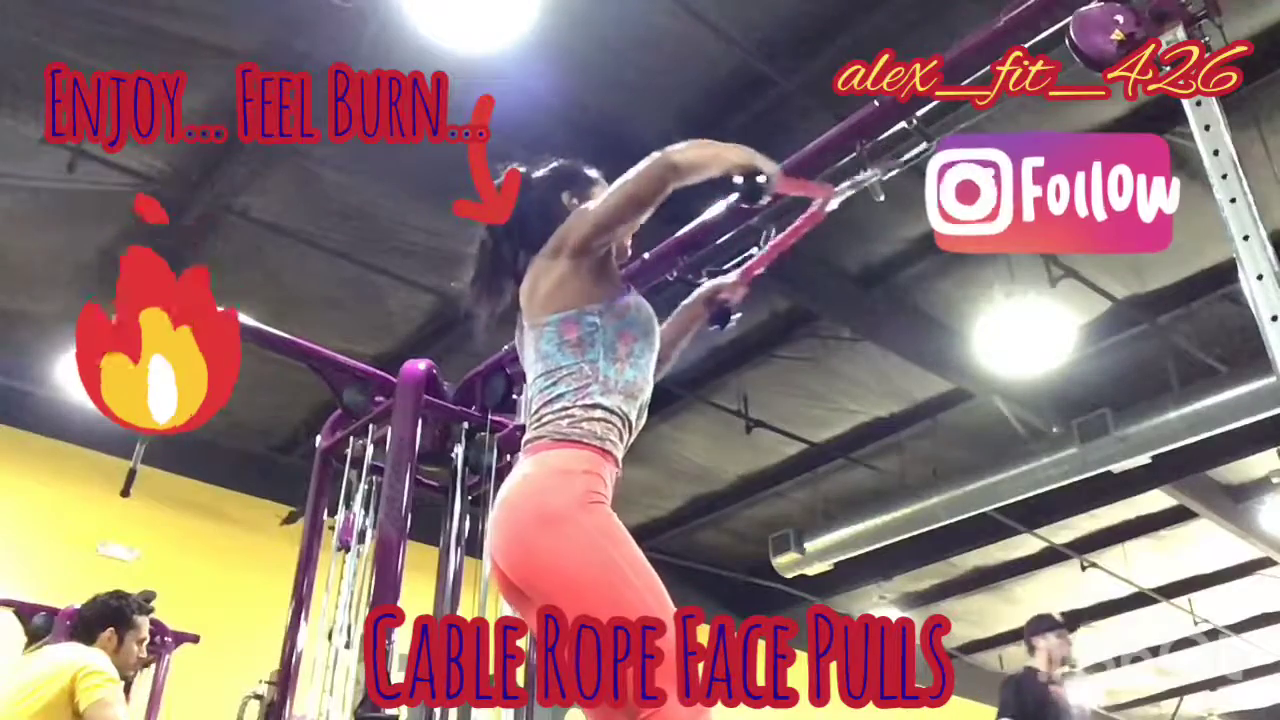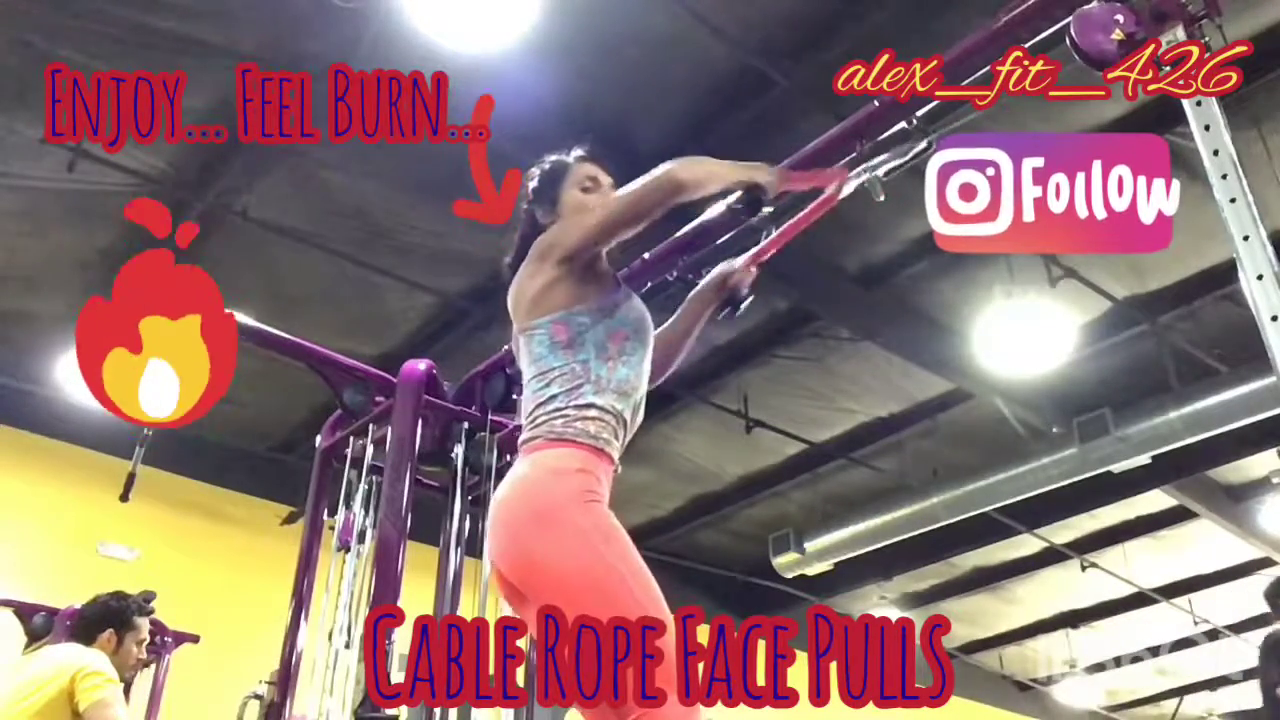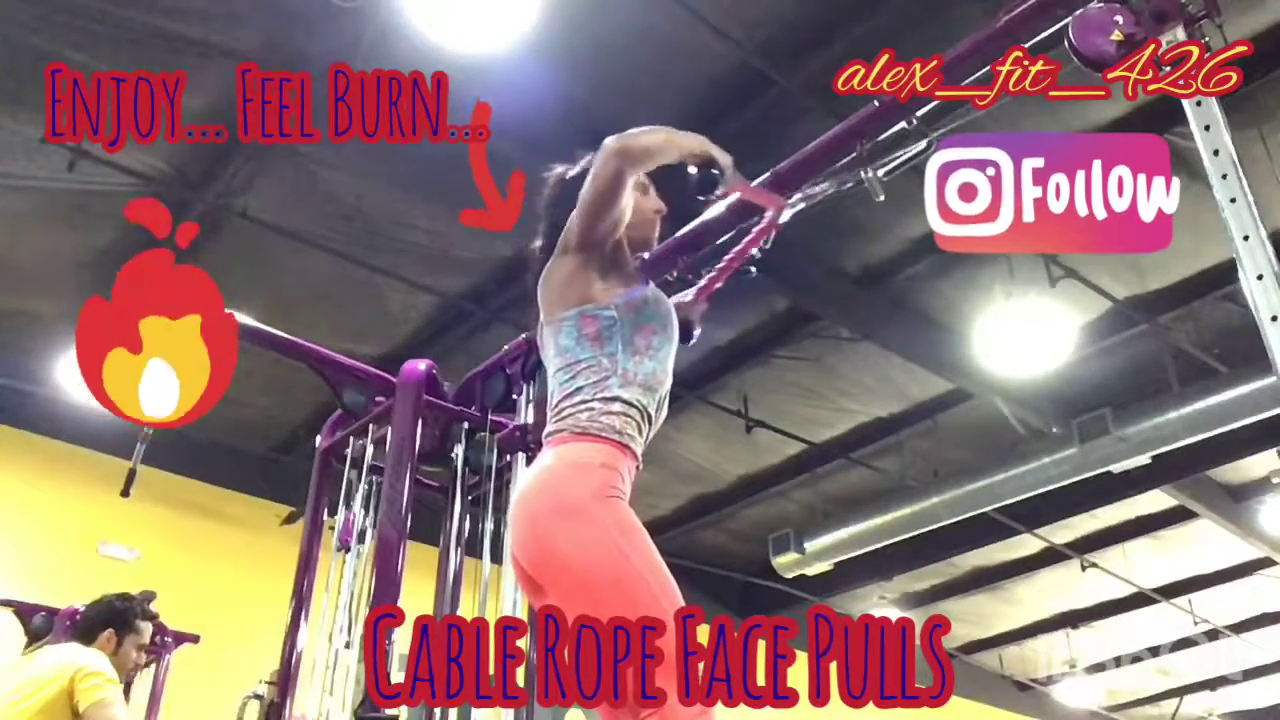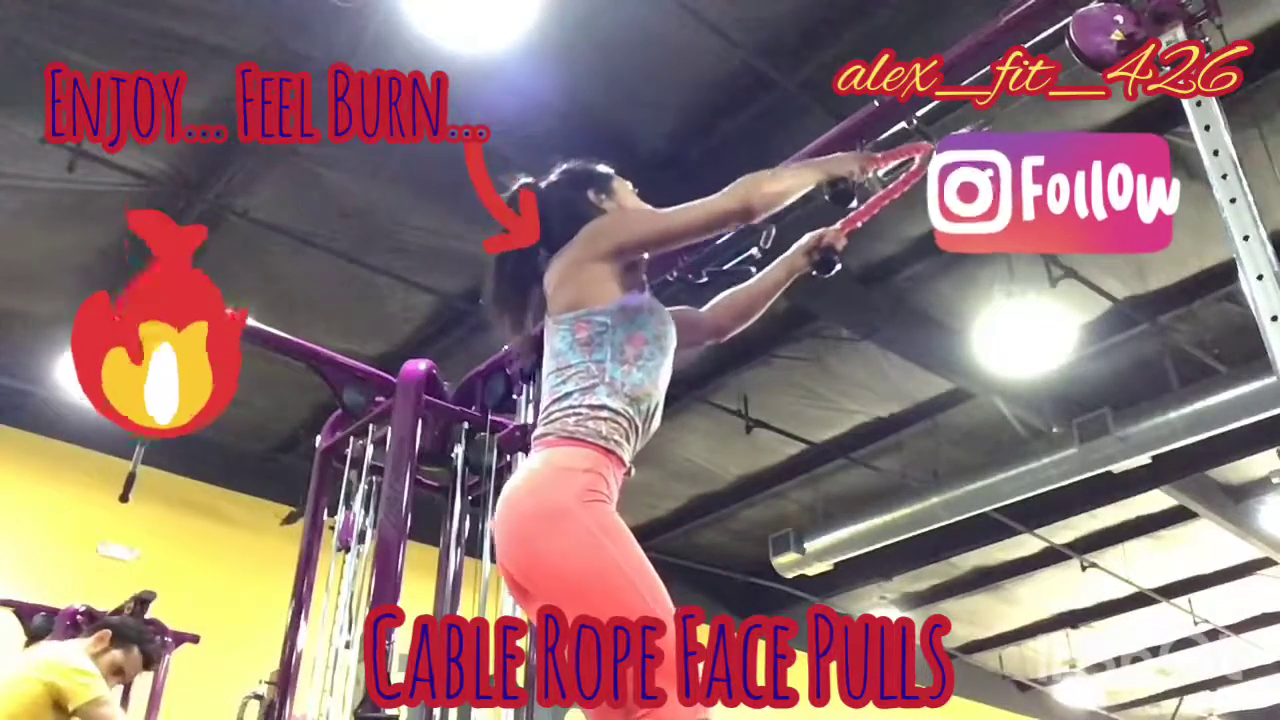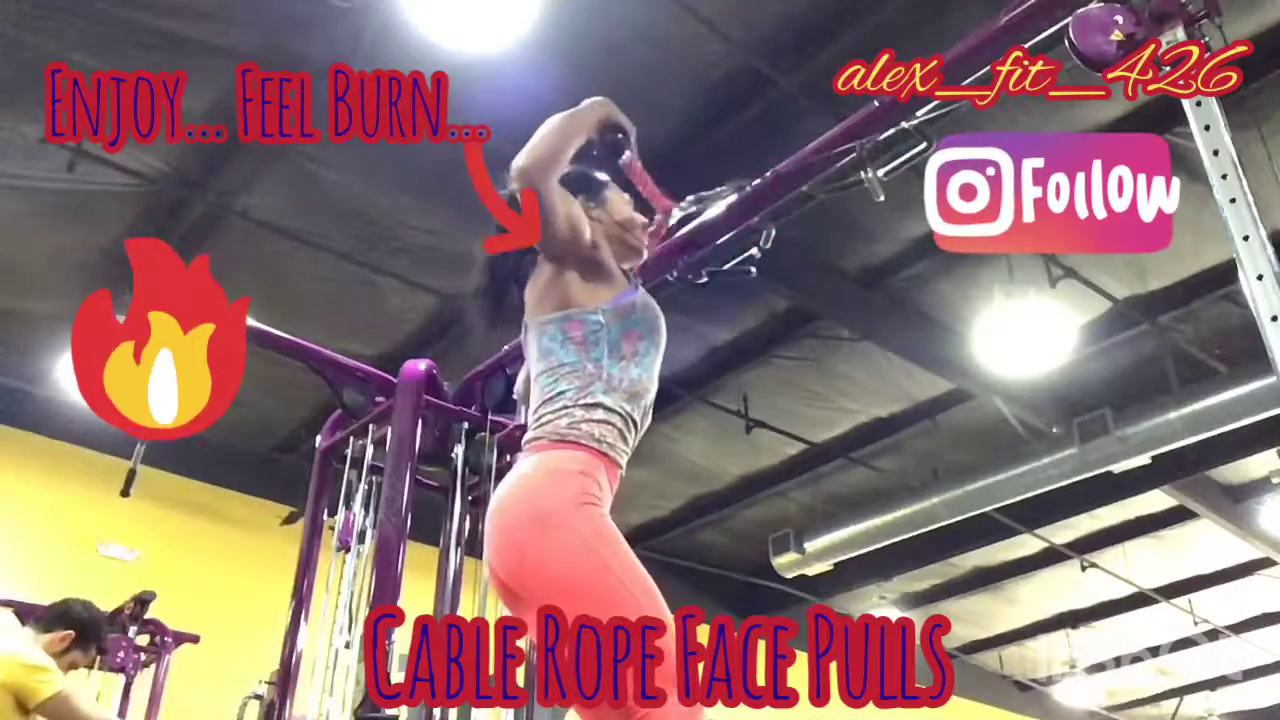
dt=1s
person 1, frame 1
left shoulder: (552, 295)
right shoulder: (570, 251)
left elbow: (631, 370)
right elbow: (668, 165)
left wrist: (699, 305)
right wrist: (744, 158)
left hip: (535, 509)
right hip: (557, 498)
person 1, frame 2
left shoulder: (581, 292)
right shoulder: (559, 252)
left elbow: (642, 370)
right elbow: (671, 180)
left wrist: (710, 293)
right wrist: (746, 174)
left hip: (537, 507)
right hip: (555, 497)
person 1, frame 3
left shoulder: (588, 287)
right shoulder: (586, 248)
right elbow: (623, 152)
left wrist: (670, 315)
right wrist: (700, 149)
left hip: (558, 501)
right hip: (576, 491)
person 1, frame 4
left shoulder: (626, 308)
right shoulder: (596, 242)
left elbow: (716, 321)
right elbow: (739, 202)
left wrist: (803, 255)
right wrist: (828, 167)
left hip: (548, 506)
right hip: (560, 498)
person 1, frame 5
left shoulder: (564, 295)
right shoulder: (574, 254)
right elbow: (531, 171)
right wrist: (593, 114)
left hip: (539, 511)
right hip: (553, 501)
